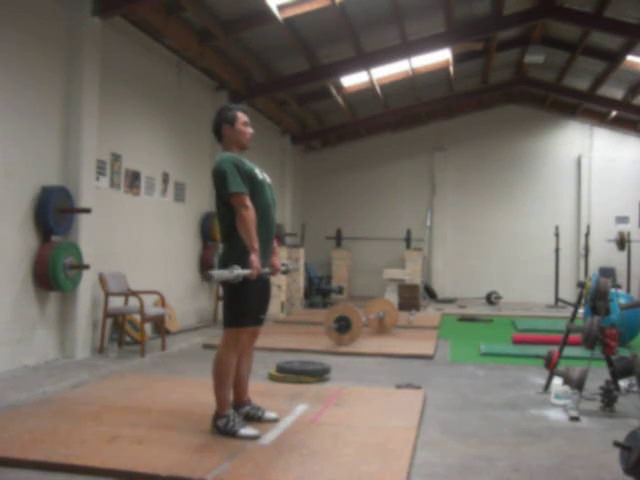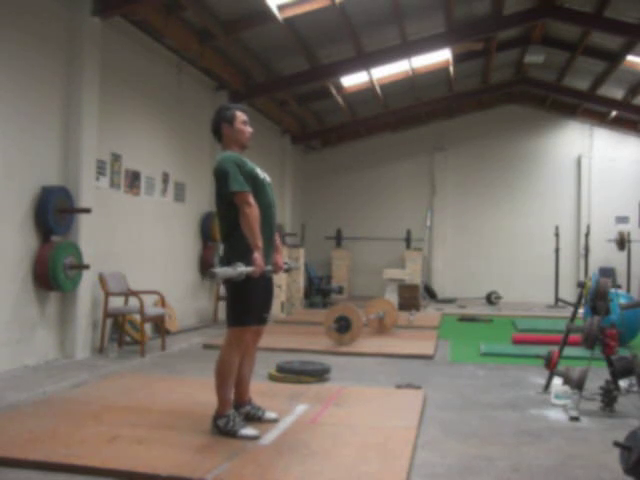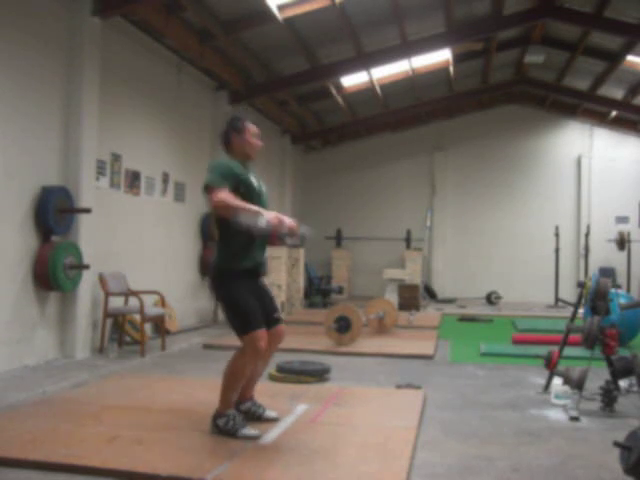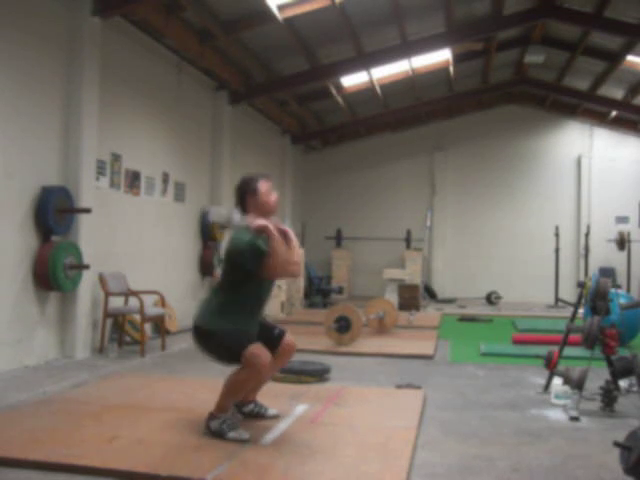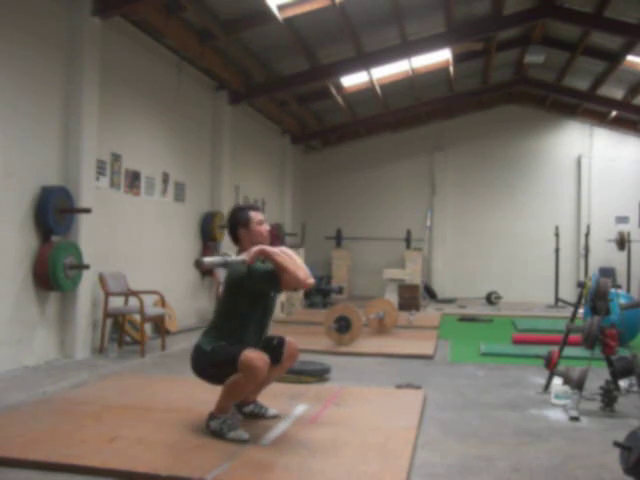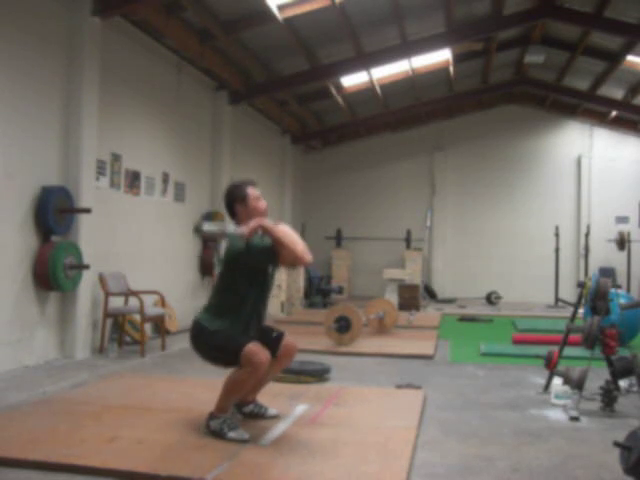
dt=0.2s
person 1, frame 1
left shoulder: (247, 165)
right shoulder: (228, 163)
right elbow: (244, 208)
left wrist: (273, 254)
right wrist: (252, 253)
left hip: (259, 265)
right hip: (242, 264)
left knee: (249, 338)
right knee: (234, 339)
left ankle: (242, 403)
right ankle: (223, 415)
person 1, frame 2
left shoulder: (245, 164)
right shoulder: (229, 162)
left elbow: (266, 213)
right elbow: (247, 206)
left wrist: (276, 251)
right wrist: (256, 251)
left hip: (261, 264)
right hip: (244, 263)
left knee: (252, 337)
right knee: (238, 338)
left ankle: (243, 404)
right ankle: (224, 415)
person 1, frame 3
left shoulder: (248, 174)
right shoulder: (224, 168)
left elbow: (261, 216)
right elbow: (218, 201)
left wrist: (282, 221)
right wrist: (261, 213)
left hip: (251, 272)
right hip: (233, 273)
left knee: (275, 335)
right knee: (256, 342)
left ankle: (245, 401)
right ankle: (224, 414)
person 1, frame 4
left shoulder: (265, 232)
right shoulder: (247, 240)
left elbow: (290, 267)
right elbow: (290, 270)
left wrist: (285, 235)
right wrist: (273, 233)
left hip: (243, 319)
right hip: (215, 327)
left knee: (286, 346)
right knee: (259, 359)
left ankle: (246, 400)
right ankle: (219, 415)
person 1, frame 5
left shoulder: (261, 264)
right shoulder: (247, 271)
left elbow: (306, 279)
right elbow: (302, 281)
left wrist: (282, 252)
right wrist: (270, 252)
right hip: (210, 354)
left knee: (290, 350)
right knee: (258, 363)
left ankle: (246, 401)
right ankle: (218, 416)
person 1, frame 6
left shoulder: (260, 243)
right shoulder: (245, 246)
left elbow: (303, 256)
right elbow: (300, 258)
left wrist: (281, 229)
right wrist: (268, 226)
left hip: (239, 326)
right hip: (211, 332)
left knee: (287, 348)
right knee: (259, 358)
left ankle: (245, 400)
right ankle: (219, 416)
